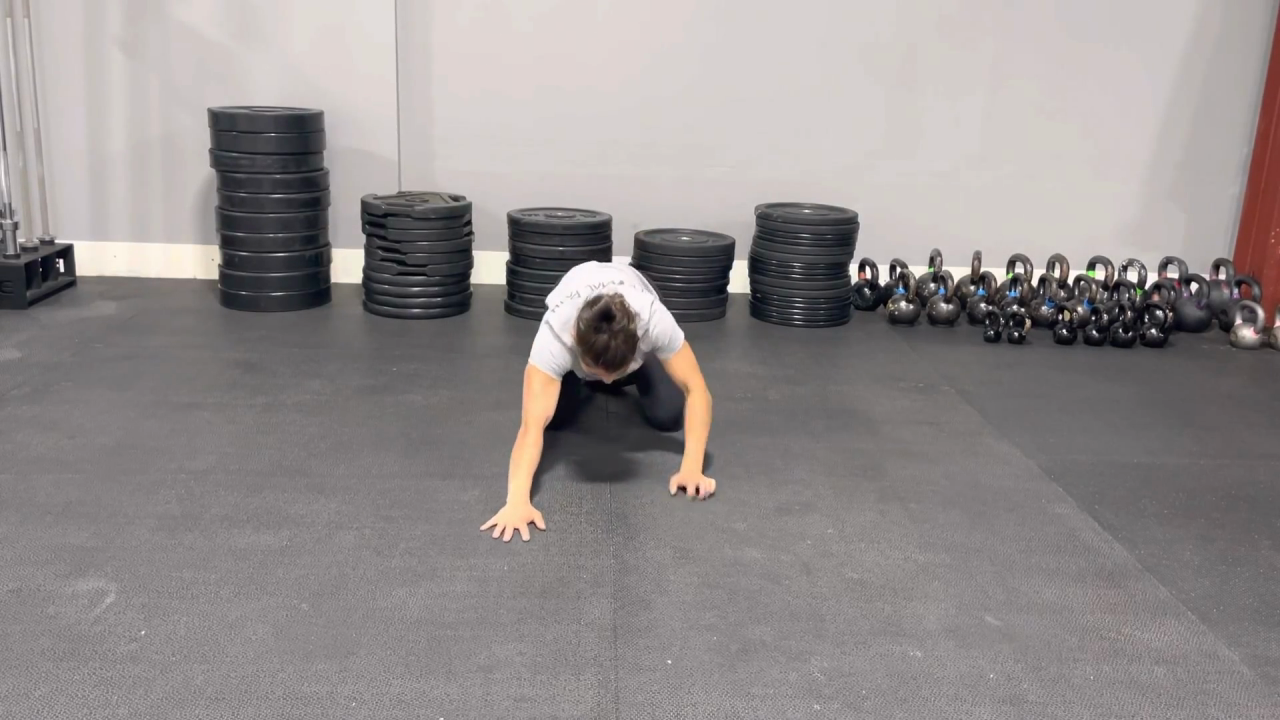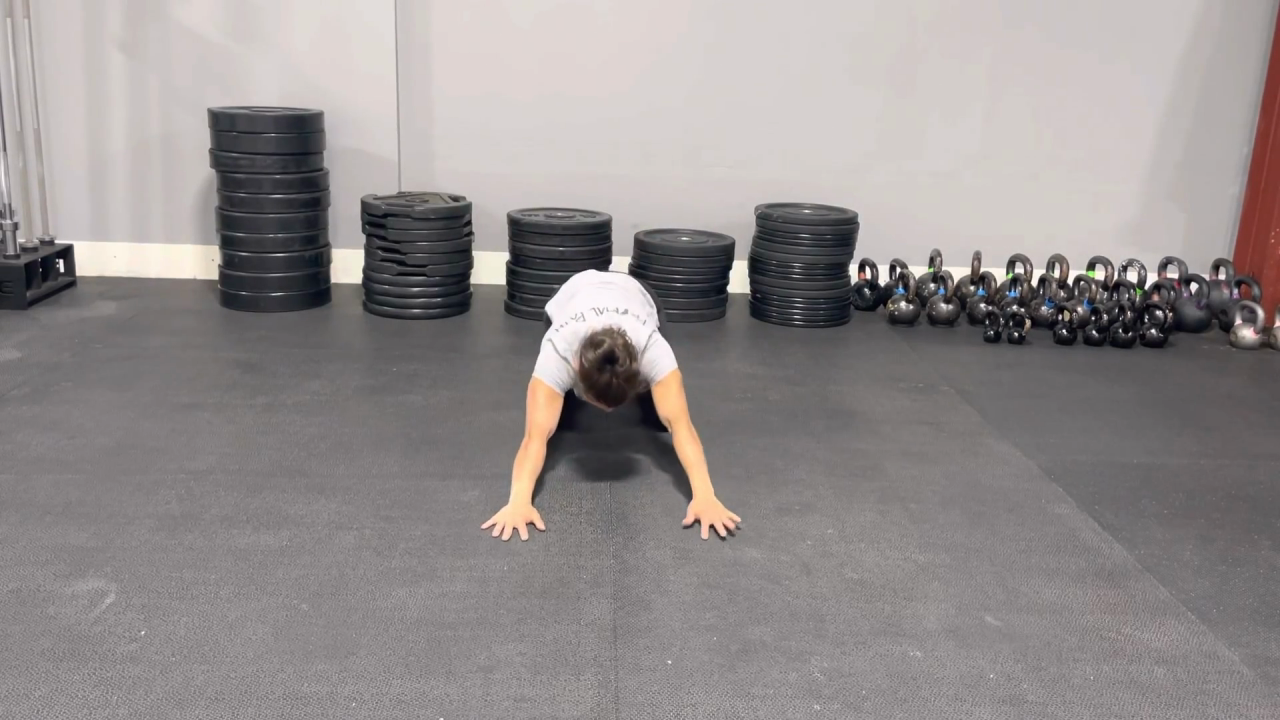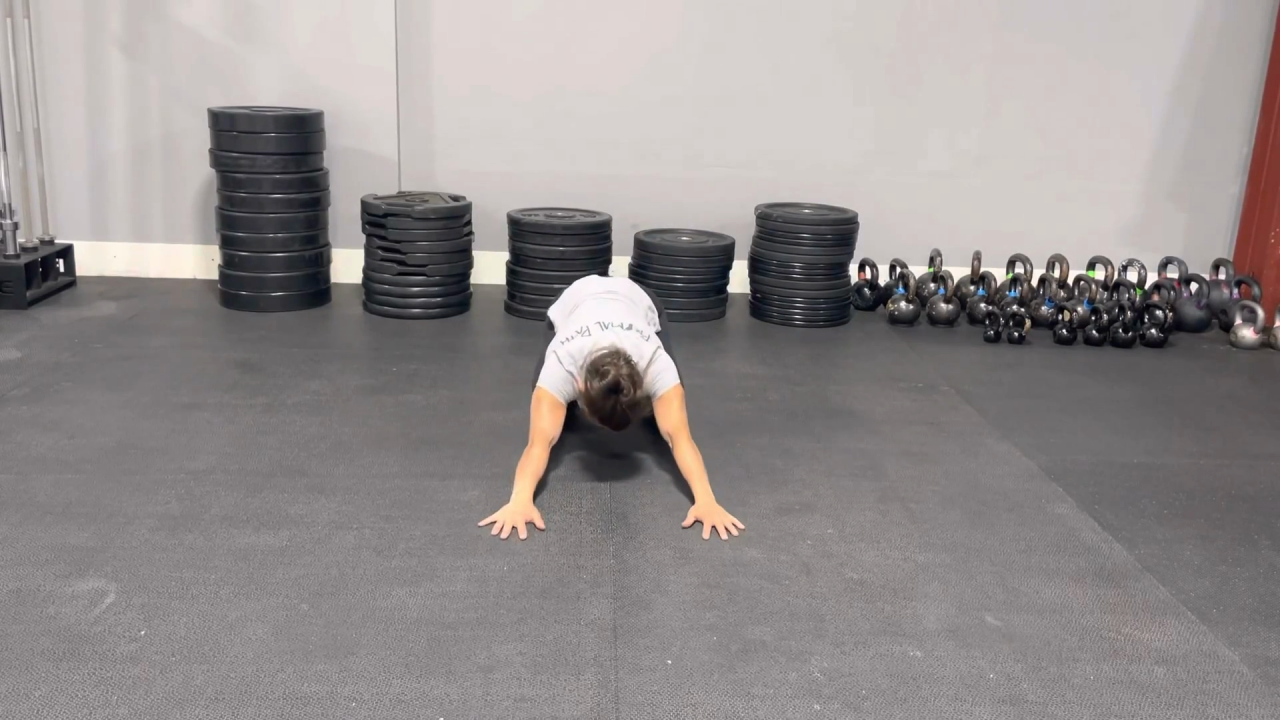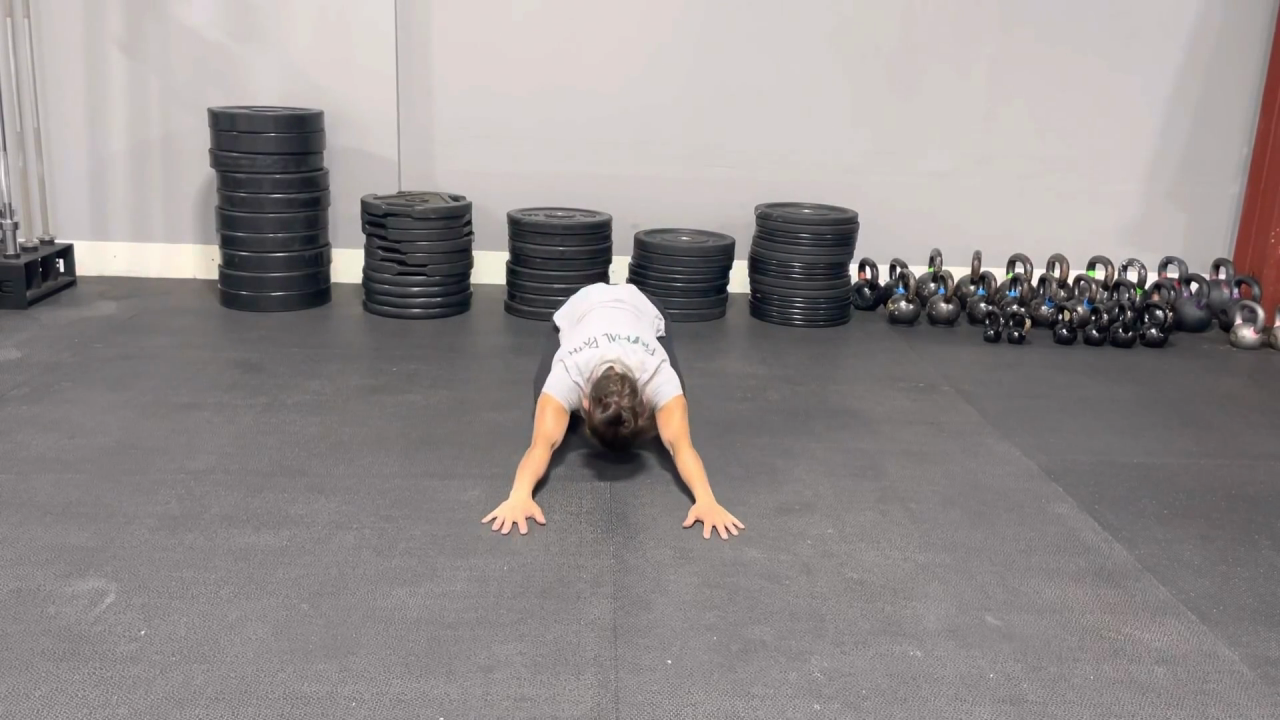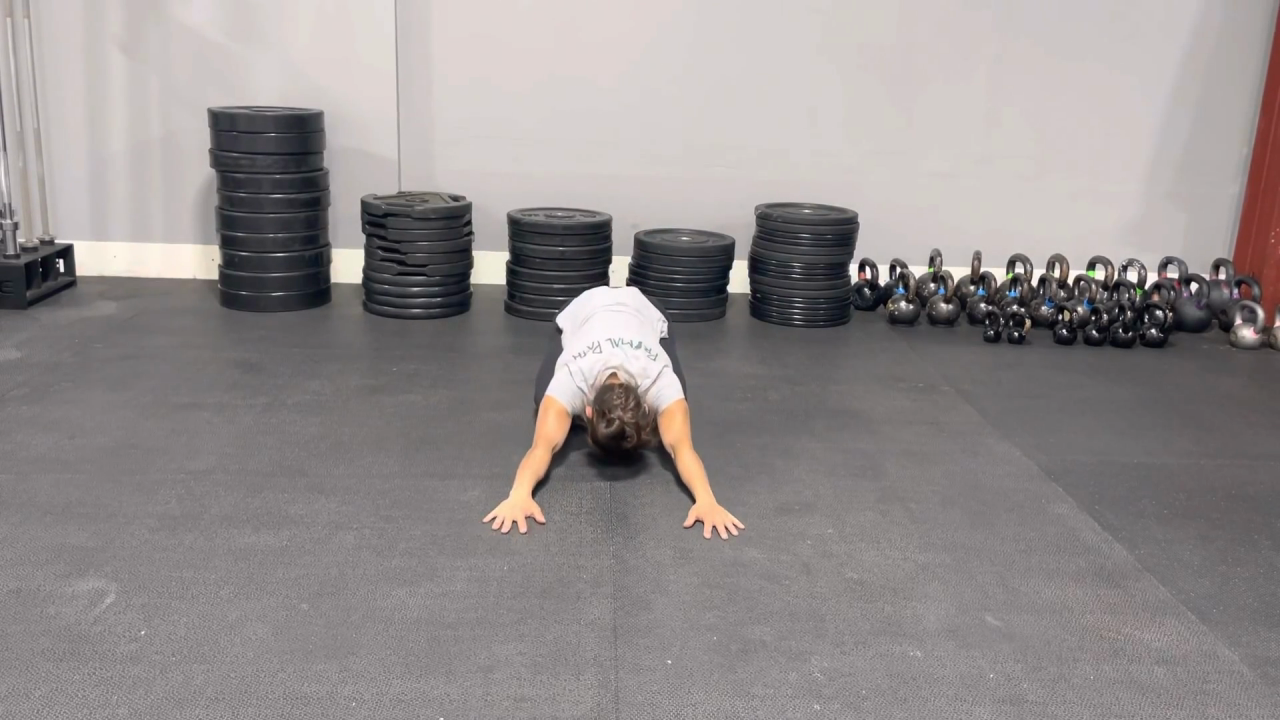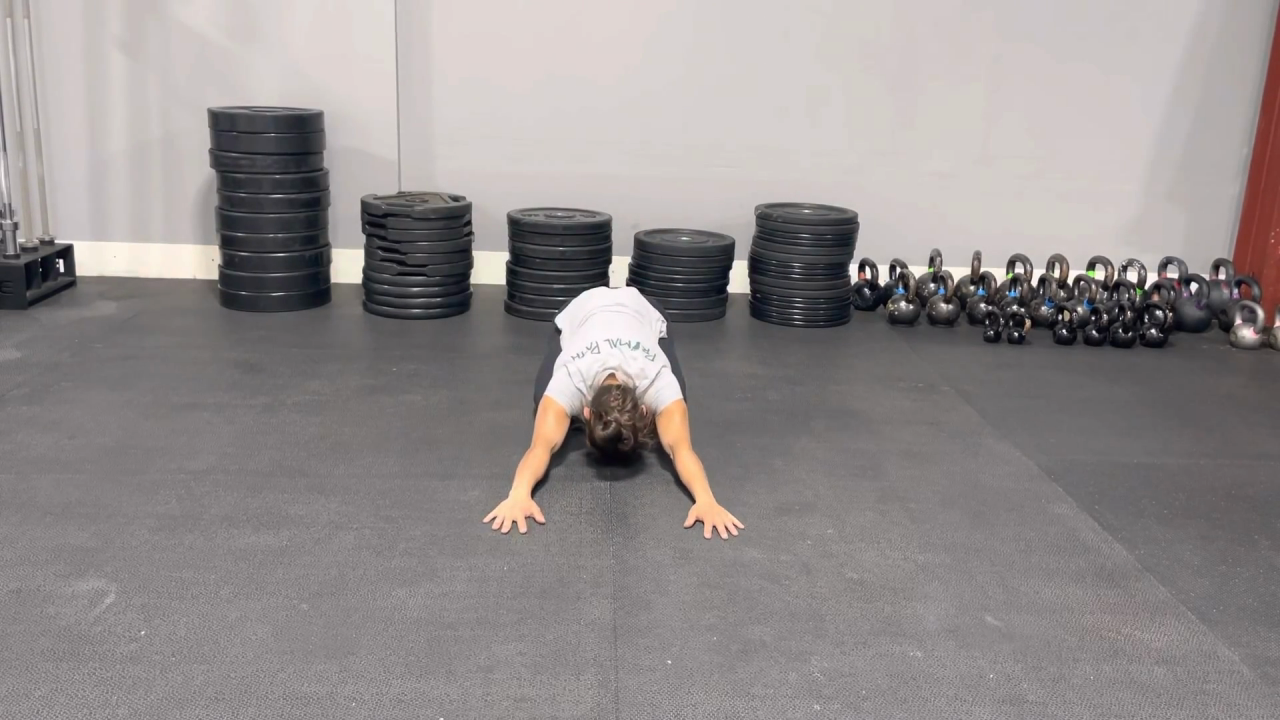
dt=0.3s
person 1, frame 1
left shoulder: (653, 320)
right shoulder: (555, 334)
left elbow: (696, 391)
right elbow: (532, 427)
left wrist: (692, 468)
right wrist: (517, 501)
right hip: (569, 311)
left knee: (666, 416)
right knee: (556, 417)
left ankle: (632, 373)
right ankle: (579, 379)
person 1, frame 2
left shoulder: (650, 346)
right shoulder: (558, 351)
left elbow: (680, 425)
right elbow: (536, 436)
left wrist: (705, 496)
right wrist: (519, 502)
left knee: (663, 415)
right knee: (554, 413)
right ankle: (568, 385)
person 1, frame 3
left shoulder: (655, 362)
right shoulder: (563, 364)
left elbow: (679, 437)
right elbow: (540, 442)
left wrist: (706, 500)
right wrist: (519, 500)
left hip: (638, 301)
right hip: (573, 303)
left knee: (666, 410)
right knee: (549, 410)
person 1, frame 4
left shoulder: (658, 375)
right shoulder: (569, 374)
left elbow: (680, 444)
right elbow: (542, 444)
left wrist: (706, 501)
right wrist: (519, 497)
left hip: (643, 309)
right hip: (578, 309)
left knee: (673, 409)
right knee: (550, 410)
person 1, frame 5
left shoulder: (658, 380)
right shoulder: (573, 379)
left elbow: (681, 447)
right elbow: (543, 446)
left wrist: (706, 501)
right wrist: (519, 496)
left hip: (645, 312)
right hip: (581, 312)
left knee: (675, 409)
right knee: (546, 405)
person 1, frame 6
left shoulder: (657, 382)
right shoulder: (571, 380)
left elbow: (680, 447)
right elbow: (542, 446)
left wrist: (706, 501)
right wrist: (518, 496)
left hip: (644, 312)
right hip: (579, 312)
left knee: (674, 409)
right knee: (546, 407)
